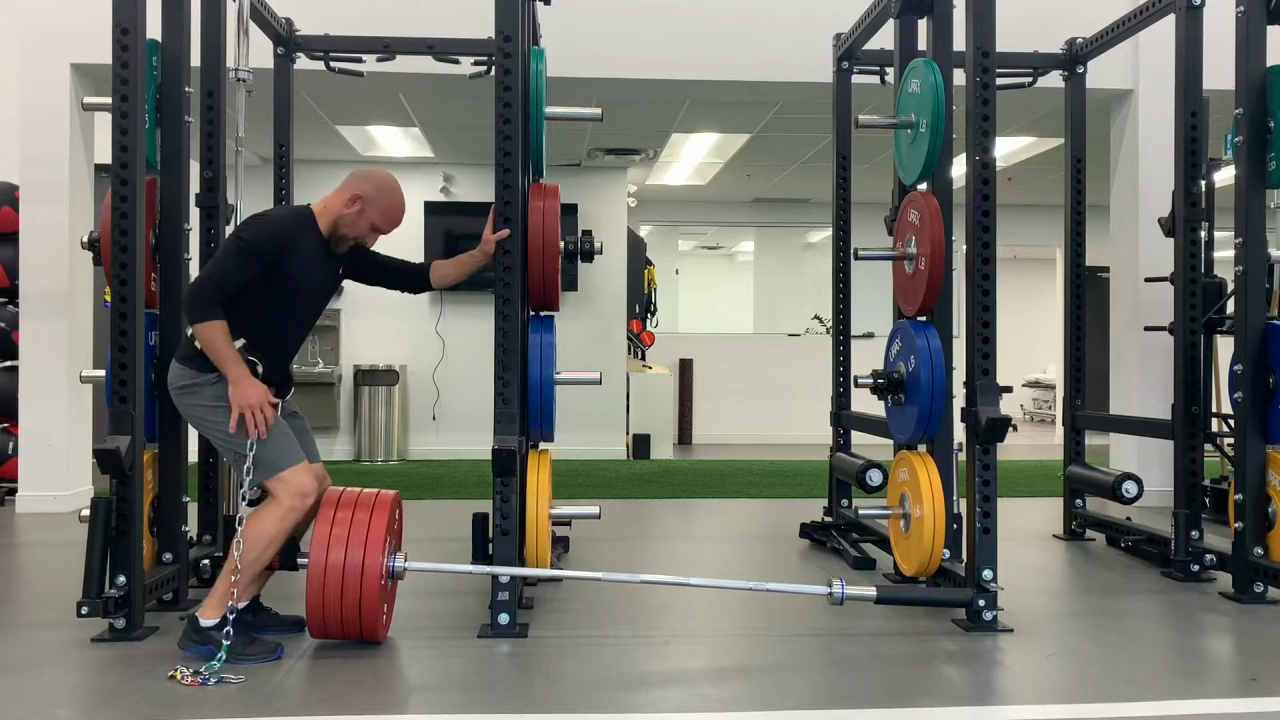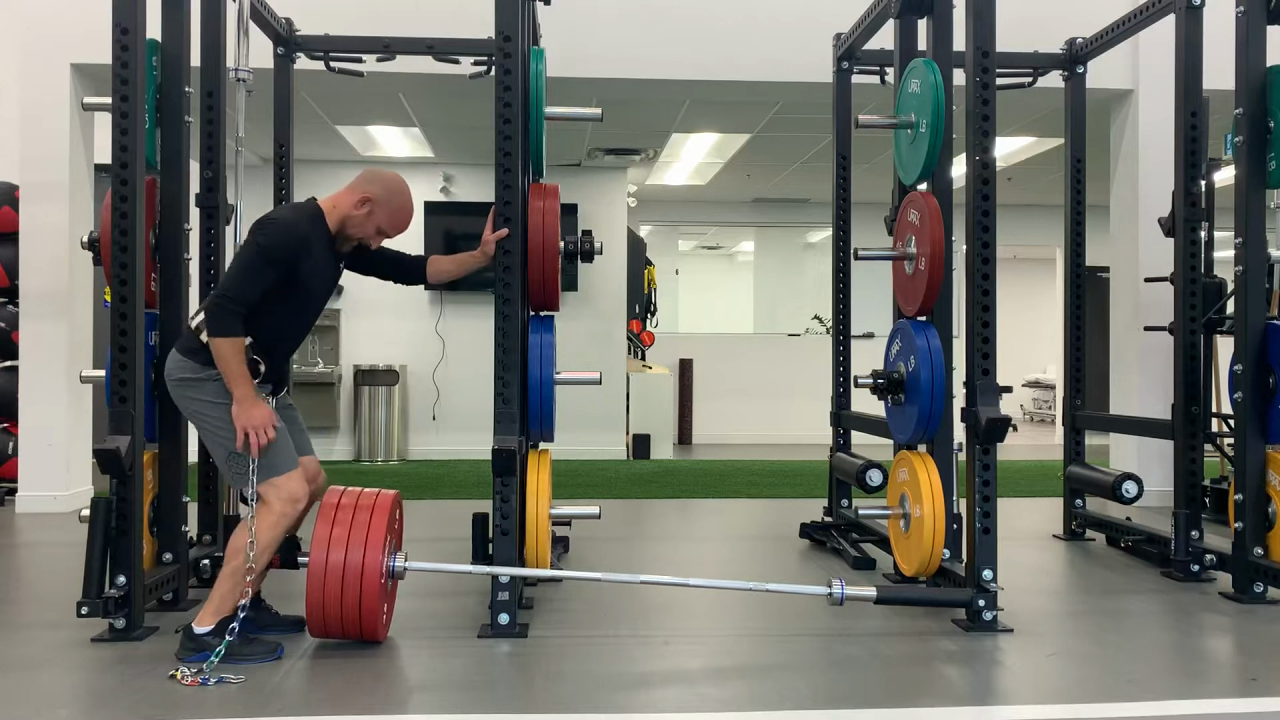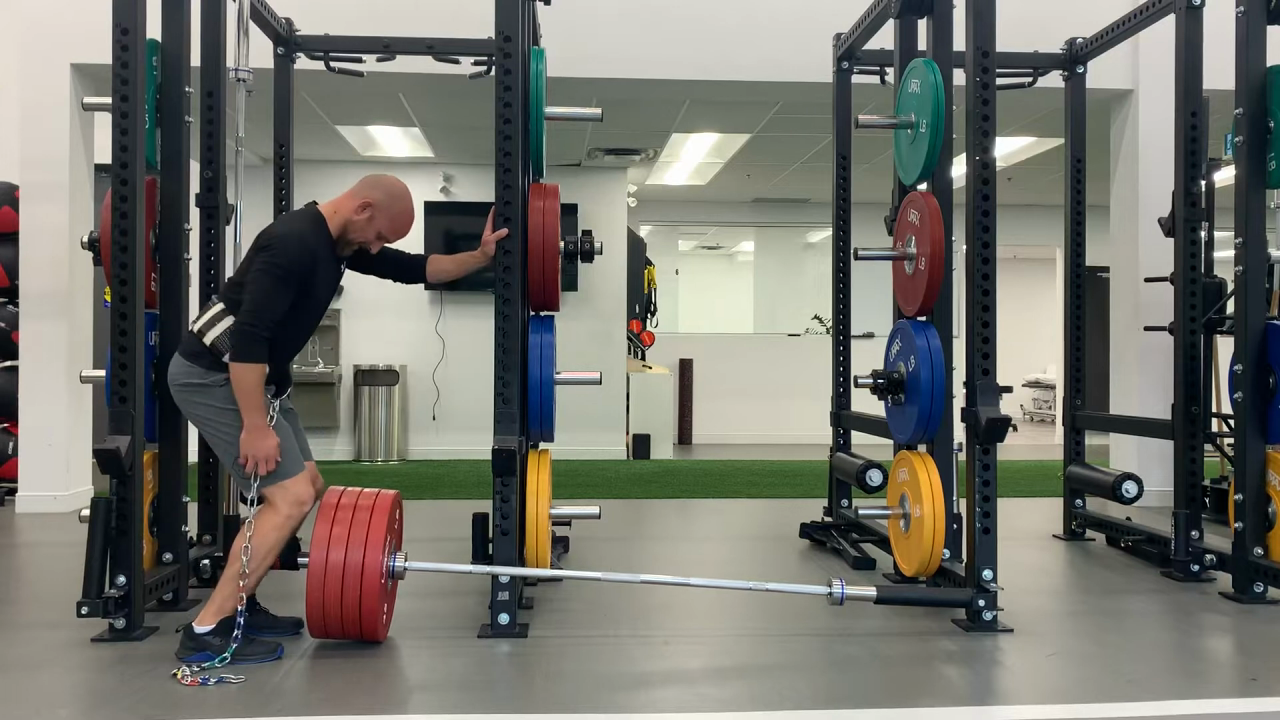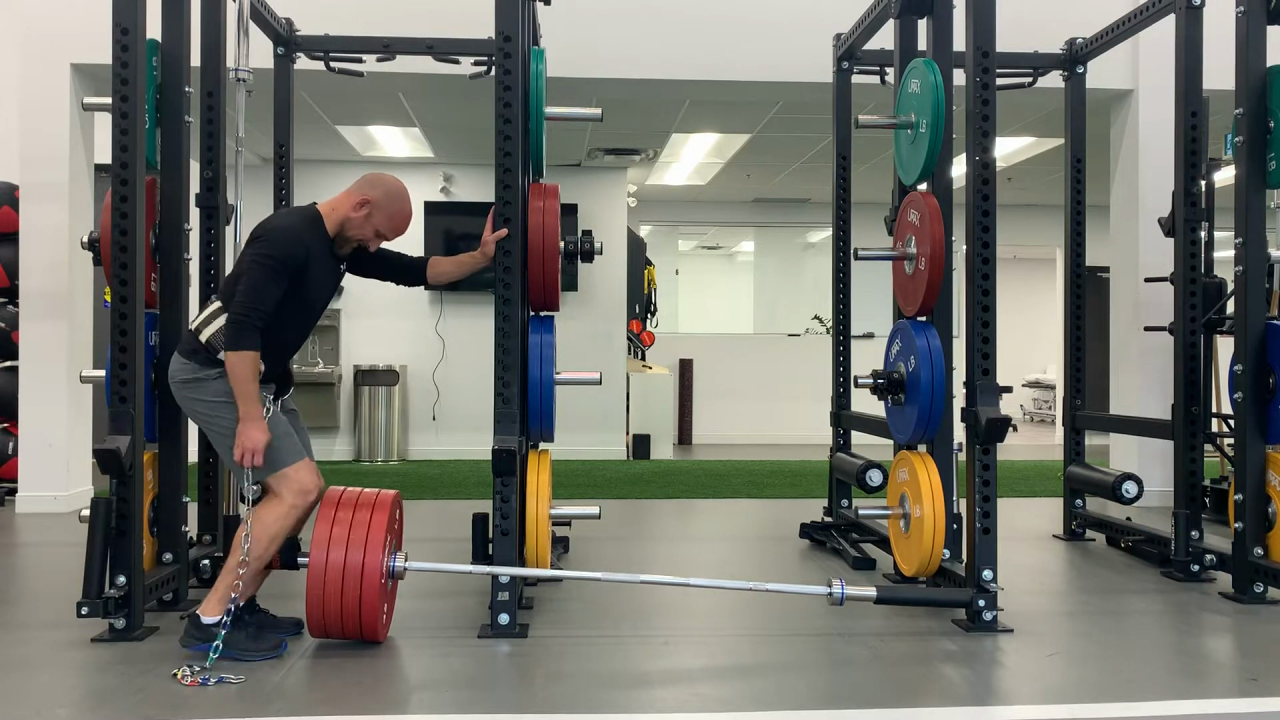
dt=0.2s
person 1, frame 1
left shoulder: (340, 251)
right shoulder: (275, 230)
left elbow: (415, 278)
right elbow: (202, 298)
left wrist: (481, 255)
right wrist: (240, 379)
left hip: (262, 380)
right hip: (212, 378)
left knee: (314, 490)
right knee: (296, 490)
left ankle: (243, 605)
right ankle: (209, 622)
person 1, frame 2
left shoulder: (340, 242)
right shoulder: (287, 230)
left elbow: (412, 270)
right elbow: (222, 310)
left wrist: (481, 256)
right wrist: (244, 399)
left hip: (257, 376)
right hip: (210, 372)
left knee: (310, 483)
right knee: (284, 496)
left ankle: (243, 603)
right ankle: (205, 632)
person 1, frame 3
left shoulder: (337, 242)
right shoulder: (295, 241)
left elbow: (411, 269)
right elbow: (248, 335)
left wrist: (480, 257)
right wrist: (256, 426)
left hip: (251, 376)
right hip: (213, 375)
left knee: (306, 487)
right knee: (291, 497)
left ankle: (239, 605)
right ankle: (207, 630)
person 1, frame 4
left shoulder: (340, 245)
right shoulder: (287, 235)
left elbow: (412, 272)
right elbow: (242, 325)
left wrist: (480, 258)
right wrist: (251, 418)
left hip: (256, 374)
right hip: (212, 371)
left knee: (306, 490)
right knee: (298, 487)
left ankle: (239, 605)
right ankle: (211, 619)
